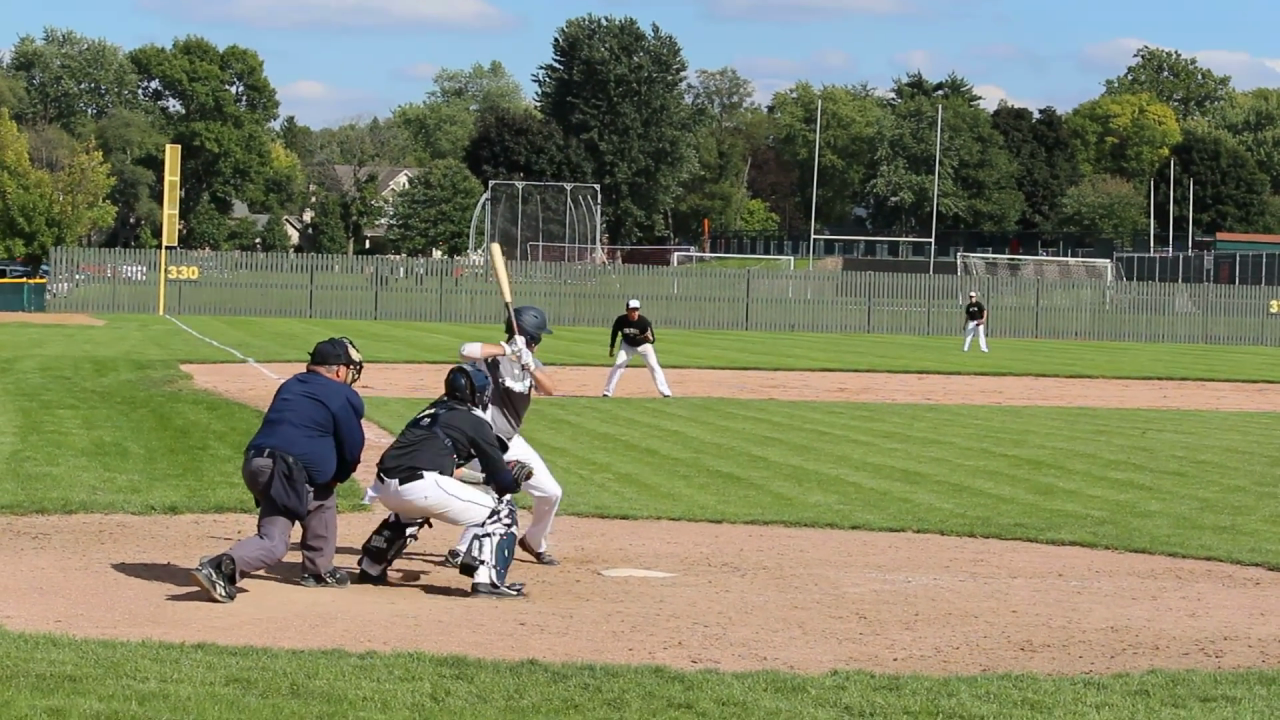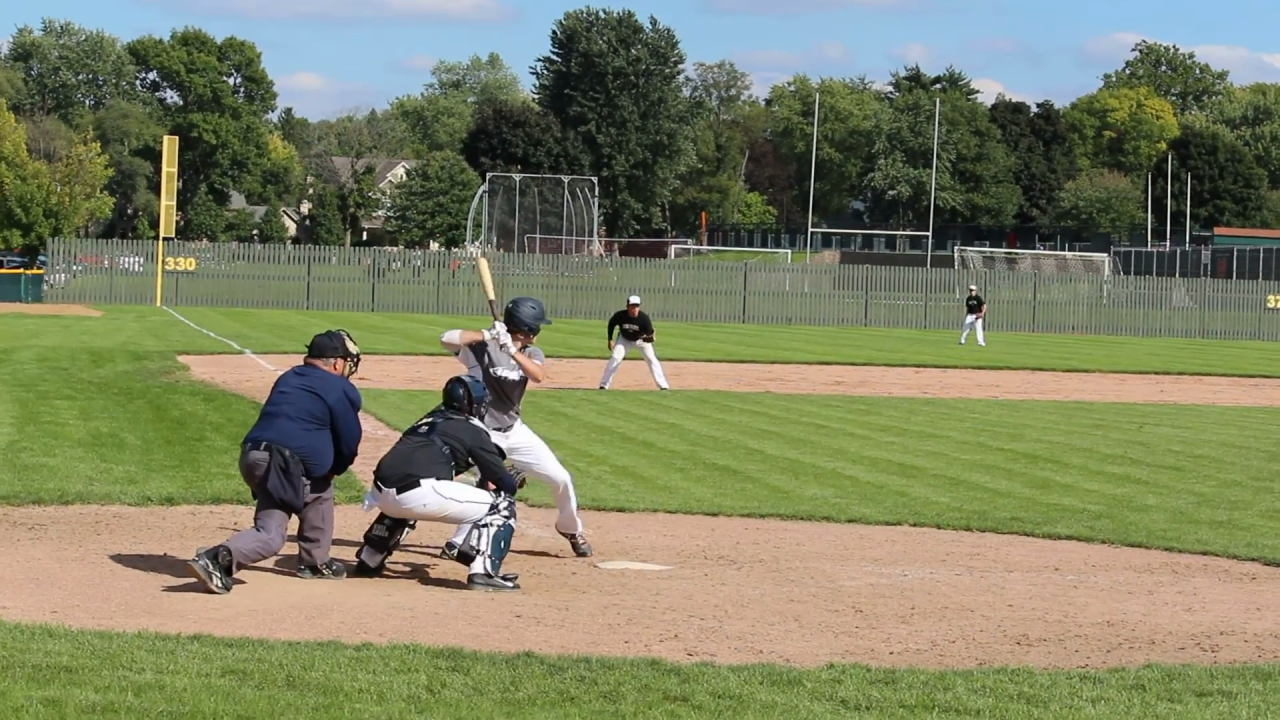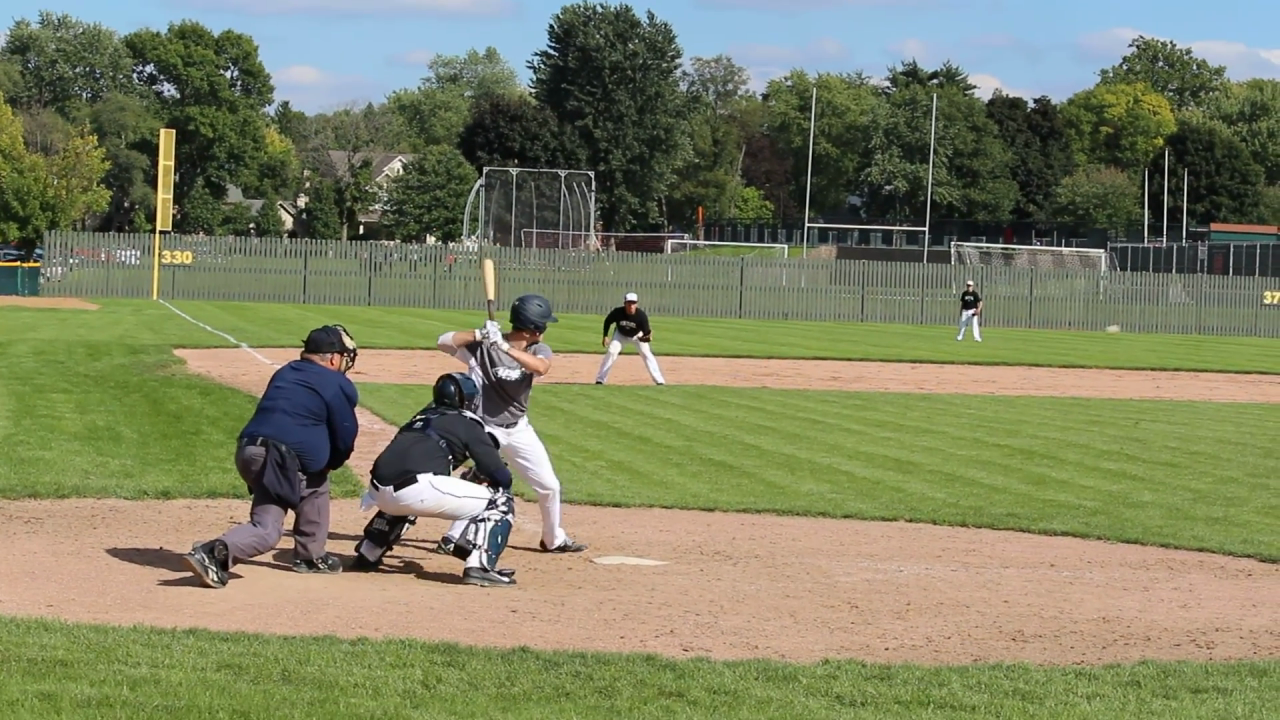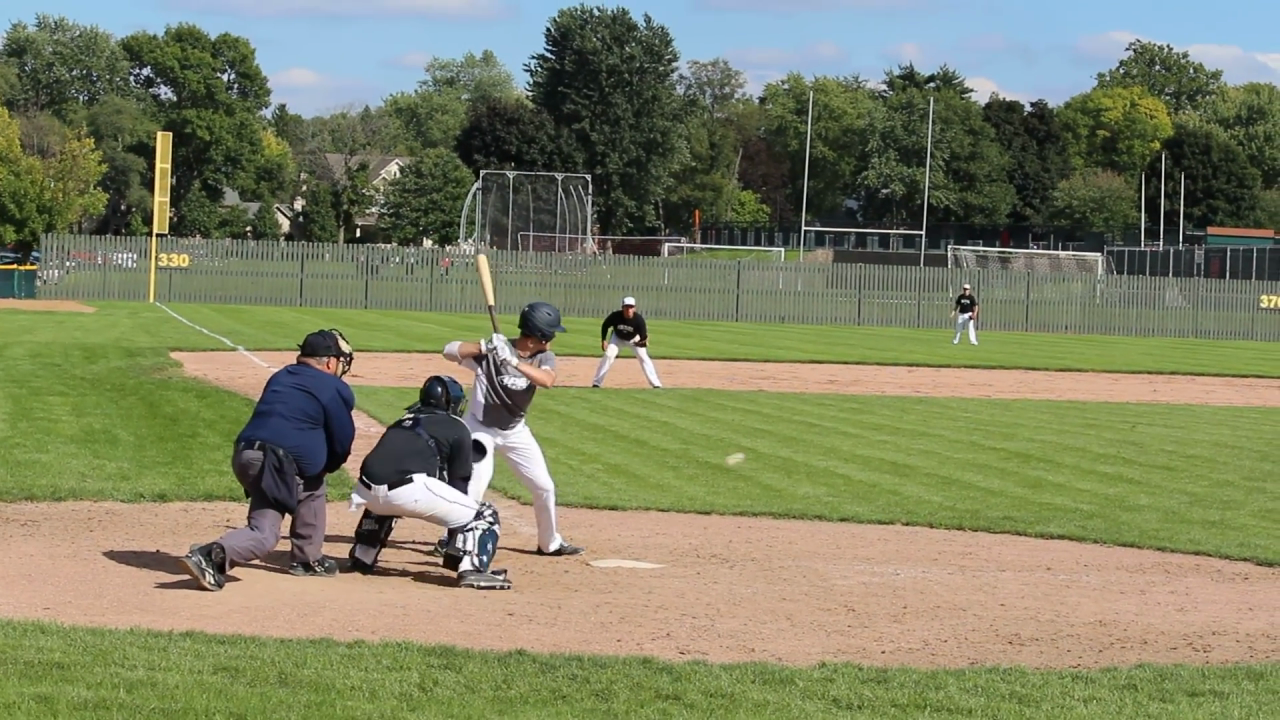
dt=0.2s
person 1, frame 1
left shoulder: (290, 385)
right shoulder: (344, 397)
right elbow: (351, 450)
left wrist: (328, 478)
right wrist: (336, 477)
left hip: (257, 463)
right hip: (286, 472)
left knee: (323, 498)
right knee: (274, 543)
left ankle: (319, 570)
right ankle: (219, 568)
person 1, frame 2
left shoulder: (288, 378)
right shoulder: (342, 390)
right elbow: (349, 444)
left wrist: (325, 470)
right wrist: (333, 469)
left hip: (254, 456)
right hip: (282, 466)
left knee: (320, 489)
right knee: (270, 536)
left ankle: (315, 562)
right ankle: (216, 560)
person 1, frame 3
left shoulder: (284, 373)
right shoulder: (338, 385)
right elbow: (345, 439)
left wrist: (321, 465)
right wrist: (329, 464)
left hip: (249, 452)
right hip: (278, 461)
left knee: (316, 482)
right knee: (266, 531)
left ankle: (311, 556)
right ankle: (212, 553)
person 1, frame 4
left shoulder: (280, 377)
right shoulder: (335, 389)
right elbow: (342, 443)
left wrist: (317, 468)
right wrist: (325, 467)
left hip: (245, 455)
right hip: (275, 465)
left knee: (312, 486)
right knee: (264, 535)
left ankle: (308, 559)
right ankle: (209, 556)
person 2, frame 1
left shoulder: (531, 363)
right shoulder: (489, 359)
left elbow: (550, 389)
right elbow: (466, 351)
left wrist: (529, 367)
right wrist: (508, 351)
left hip: (510, 442)
left knee: (550, 492)
left ankle: (533, 543)
right ankle: (460, 552)
person 2, frame 2
left shoulder: (531, 352)
right shoulder: (482, 347)
left elbow: (538, 375)
right elbow: (447, 338)
left wrist: (509, 349)
right wrist: (487, 334)
left hip: (515, 431)
left knee: (561, 478)
left ankle: (571, 528)
right ankle: (457, 544)
person 2, frame 3
left shoulder: (538, 349)
right shoulder: (483, 346)
left elbow: (540, 368)
right elbow: (443, 342)
left wrist: (505, 346)
right wrist: (479, 335)
left hip: (518, 429)
right hip: (484, 427)
left knee: (549, 485)
left ankle: (554, 539)
right ankle: (453, 538)
person 2, frame 4
left shoulder: (545, 358)
right shoulder: (495, 348)
left elbow: (547, 380)
right elbow: (450, 350)
left wrist: (512, 362)
right wrist: (484, 346)
left hip: (515, 430)
right hip: (481, 426)
left knee: (544, 485)
right knee: (478, 478)
left ankle: (550, 543)
person 3, frame 1
left shoulder: (431, 412)
right shoulder: (476, 422)
right elbow: (503, 481)
right wrist: (515, 480)
left hip: (386, 484)
right hip: (422, 485)
left knee: (409, 515)
right knee: (501, 513)
left ankle: (371, 569)
right ankle: (488, 581)
person 3, frame 2
left shoulder: (428, 421)
right shoulder: (474, 431)
right elbow: (507, 486)
left wrist: (480, 485)
right wrist: (496, 484)
left hip: (383, 492)
right hip: (420, 492)
right knee: (501, 506)
left ankle: (369, 561)
right ankle: (483, 573)
person 3, frame 3
left shoulder: (420, 419)
right shoulder: (470, 425)
right elbow: (502, 479)
left wrist: (466, 481)
left hip: (380, 490)
right hip: (417, 488)
right knee: (500, 502)
left ankle: (367, 555)
right ankle: (479, 567)
person 3, frame 4
left shoulder: (406, 418)
right shoulder: (457, 429)
right elbow: (458, 484)
left hip: (370, 487)
right hip: (409, 487)
right knee: (484, 517)
left ankle: (362, 559)
right ankle: (471, 569)
